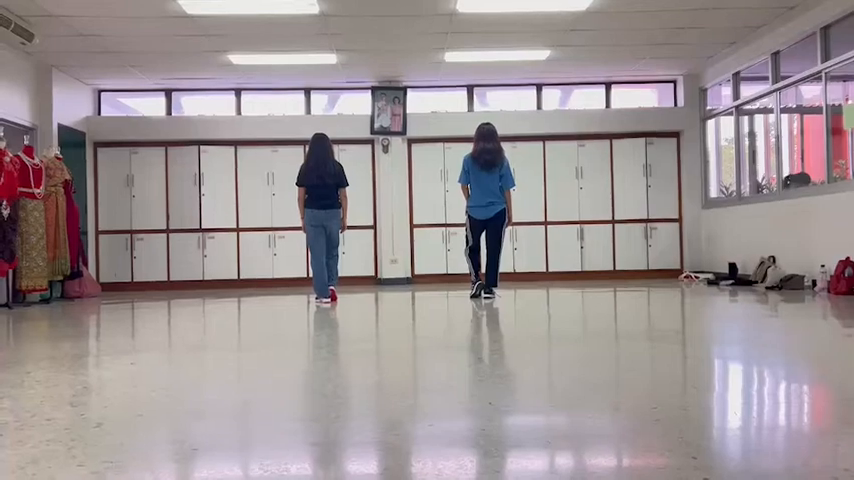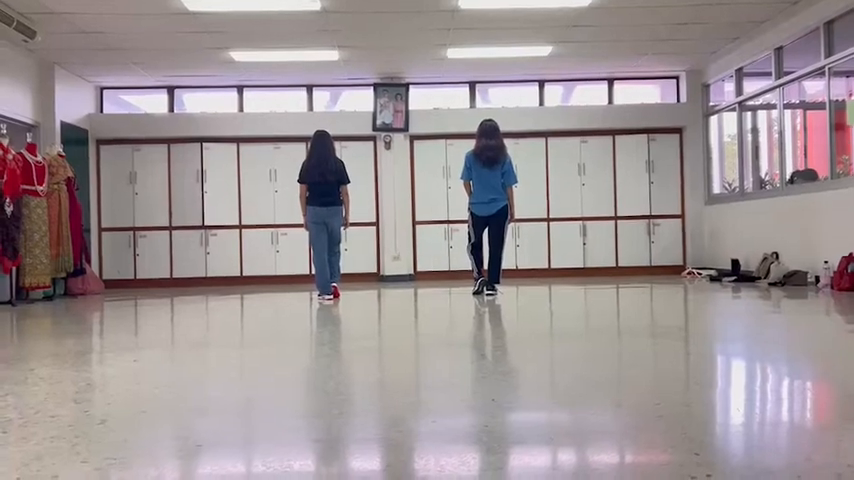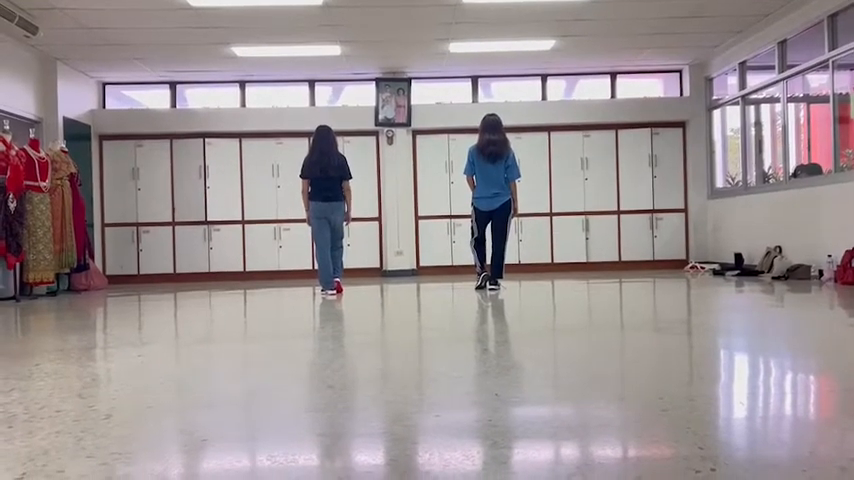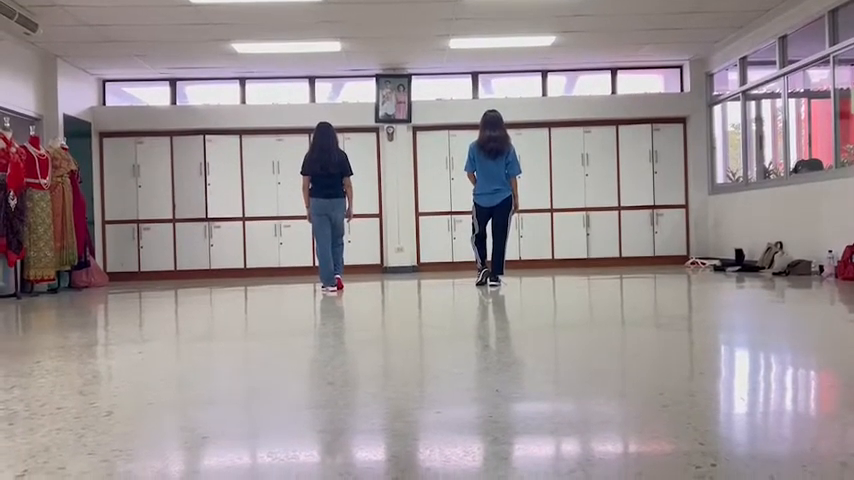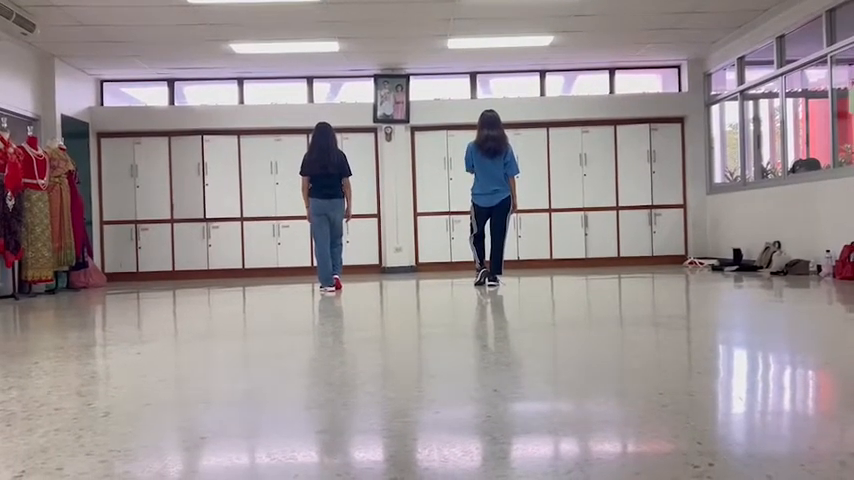
dt=0.7s
person 1, frame 1
left shoulder: (469, 160)
right shoulder: (501, 160)
left elbow: (464, 186)
right elbow: (506, 189)
right wrist: (510, 212)
left hip: (475, 212)
right hip: (497, 211)
left knee: (472, 248)
right knee: (493, 251)
left ankle: (476, 280)
right ankle: (489, 288)
person 1, frame 2
left shoulder: (471, 157)
right shoulder: (503, 157)
left elbow: (466, 183)
right elbow: (508, 186)
right wrist: (512, 208)
left hip: (477, 209)
right hip: (499, 208)
left knee: (474, 244)
right knee: (496, 247)
left ankle: (479, 276)
right ankle: (491, 284)
person 1, frame 3
left shoulder: (474, 151)
right shoulder: (506, 152)
left elbow: (469, 177)
right elbow: (512, 180)
right wrist: (515, 202)
left hip: (480, 203)
right hip: (503, 203)
left knee: (477, 239)
right knee: (499, 242)
left ankle: (481, 271)
right ankle: (494, 279)
person 1, frame 4
left shoulder: (475, 148)
right shoulder: (507, 148)
left elbow: (470, 174)
right elbow: (512, 176)
right wrist: (516, 198)
left hip: (481, 199)
right hip: (504, 199)
left knee: (478, 235)
right knee: (499, 238)
left ankle: (482, 268)
right ankle: (495, 275)
person 1, frame 5
left shoulder: (473, 148)
right shoulder: (505, 148)
right elbow: (510, 176)
right wrist: (514, 199)
left hip: (480, 199)
right hip: (502, 199)
left knee: (477, 235)
right knee: (498, 238)
left ankle: (481, 268)
right ankle: (493, 275)
person 2, frame 1
left shoulder: (306, 168)
right shoulder: (336, 167)
left elbow: (301, 197)
right elbow: (343, 196)
left wrist: (303, 218)
right wrist: (344, 218)
left hip: (313, 214)
right hip: (333, 214)
left knee: (317, 254)
right knee: (332, 252)
left ankle: (323, 294)
right ankle: (331, 285)
person 2, frame 2
left shoulder: (307, 165)
right shoulder: (338, 164)
left elbow: (303, 194)
right elbow: (344, 192)
left wrist: (304, 216)
right wrist: (347, 214)
left hip: (314, 211)
right hip: (334, 210)
left knee: (319, 251)
right knee: (334, 249)
left ankle: (325, 290)
right ankle: (334, 282)
person 2, frame 3
left shoulder: (310, 161)
right shoulder: (340, 160)
left elbow: (305, 189)
right elbow: (346, 188)
left wrist: (307, 211)
right wrist: (348, 210)
left hip: (317, 206)
right hip: (337, 206)
left knee: (322, 246)
right knee: (337, 244)
left ankle: (329, 285)
right ankle: (337, 277)
person 2, frame 4
left shoulder: (310, 157)
right shoulder: (341, 156)
left elbow: (305, 185)
right elbow: (347, 184)
left wrist: (308, 207)
right wrist: (350, 206)
left hip: (318, 203)
right hip: (338, 202)
left knee: (323, 243)
right knee: (337, 240)
left ankle: (329, 282)
right ankle: (337, 274)
person 2, frame 5
left shoulder: (309, 158)
right shoulder: (340, 156)
left elbow: (305, 186)
right elbow: (346, 184)
left wrist: (308, 207)
right wrist: (349, 206)
left hip: (317, 203)
right hip: (336, 202)
left knee: (321, 243)
right knee: (336, 241)
left ankle: (327, 282)
right ankle: (336, 274)
